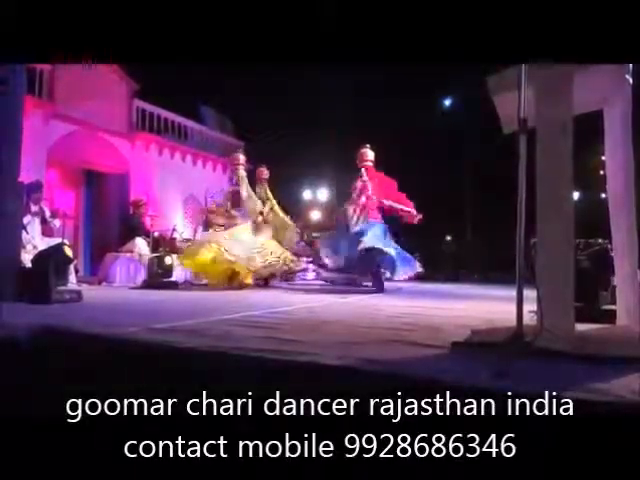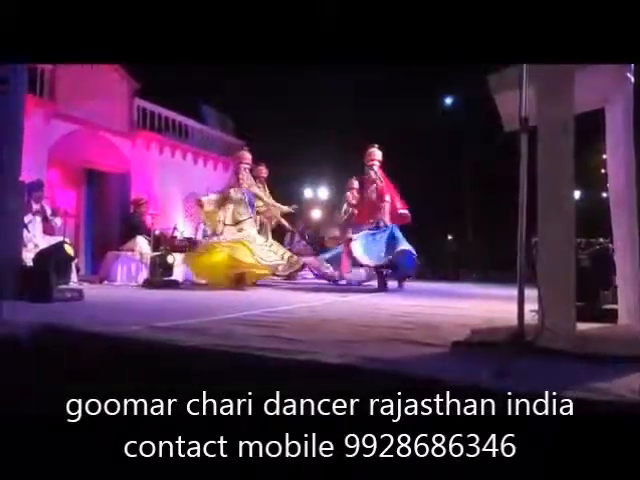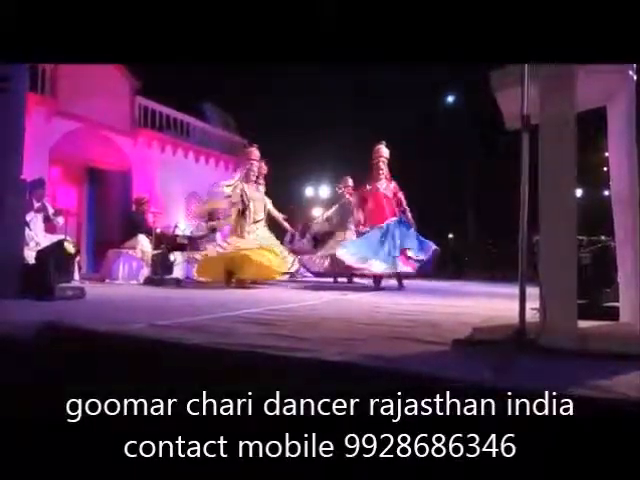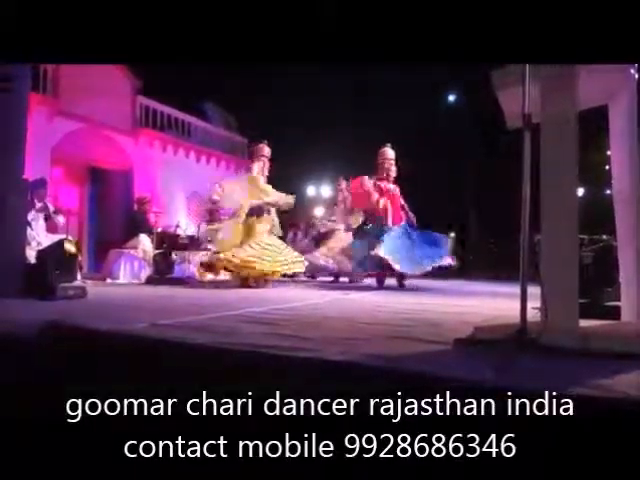
dt=0.2s
person 1, frame 1
left shoulder: (365, 182)
right shoulder: (376, 181)
left elbow: (362, 200)
left wrist: (355, 218)
left hip: (369, 221)
right hip: (377, 221)
person 1, frame 2
left shoulder: (380, 185)
right shoulder: (366, 189)
left elbow: (386, 201)
left wrist: (385, 217)
left hip: (379, 225)
right hip: (367, 226)
right ankle: (382, 283)
person 1, frame 3
left shoulder: (392, 184)
right shoulder: (368, 187)
left elbow: (401, 201)
right elbow: (360, 205)
left wrist: (408, 215)
left hip: (393, 222)
right hip: (375, 225)
left knee: (396, 249)
right knee: (374, 252)
left ankle: (399, 280)
right ankle: (377, 281)
person 1, frame 4
left shoulder: (395, 187)
right shoulder: (379, 185)
left elbow: (402, 204)
right elbow: (376, 203)
left wrist: (410, 215)
right wrist: (368, 188)
left hip: (400, 224)
right hip: (388, 225)
left knee: (403, 252)
right knee: (388, 252)
left ankle: (400, 280)
right ankle: (380, 279)
person 2, frame 1
left shoulder: (242, 189)
right shoulder: (234, 191)
left elbow: (247, 200)
right elbow: (226, 207)
right wrist: (214, 210)
left hip: (242, 226)
right hip: (233, 226)
left ankle: (236, 281)
person 2, frame 2
left shoulder: (252, 189)
right shoulder: (230, 191)
left elbow: (266, 200)
right elbow: (216, 201)
left wrist: (281, 208)
right wrist: (204, 201)
left hip: (248, 227)
right hip: (234, 228)
left knee: (247, 250)
left ankle: (242, 280)
right ankle: (236, 281)
person 2, frame 3
left shoulder: (258, 189)
right shoulder: (240, 186)
left elbow: (267, 205)
right elbow: (229, 194)
left wrist: (280, 218)
left hip: (259, 227)
right hip: (244, 226)
person 2, frame 4
left shoulder: (257, 184)
right shoulder: (255, 182)
right elbow: (266, 196)
right wrist: (285, 199)
left hip: (263, 222)
right hip: (258, 221)
right knee: (260, 249)
left ankle: (246, 279)
right ankle: (260, 279)
